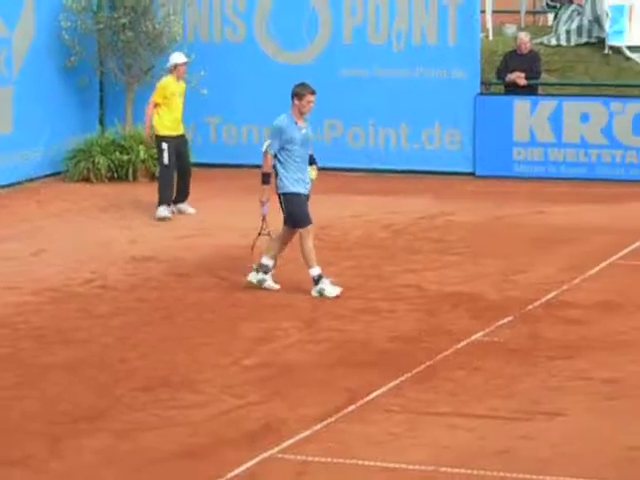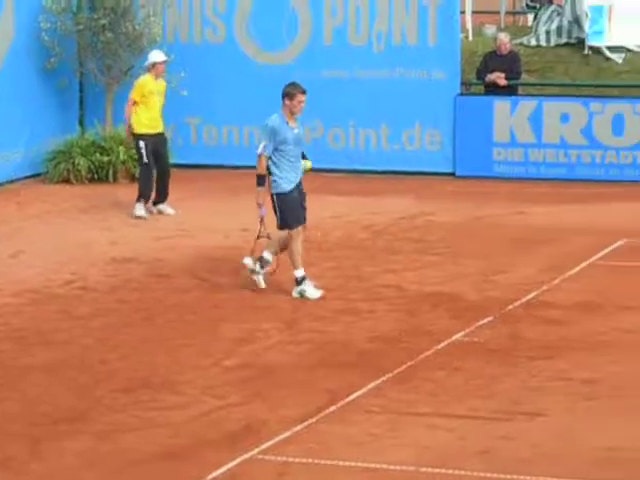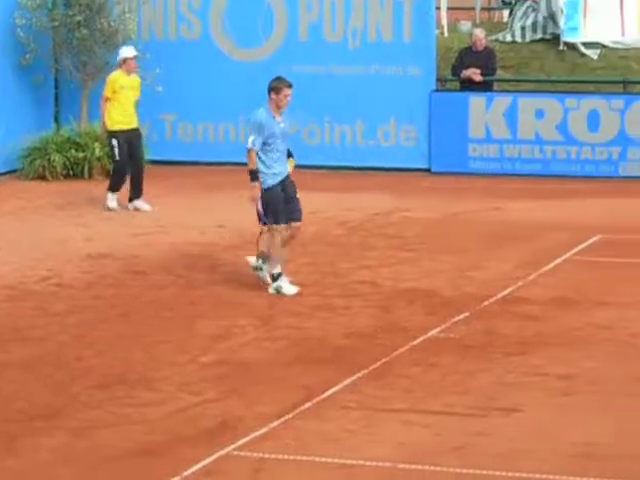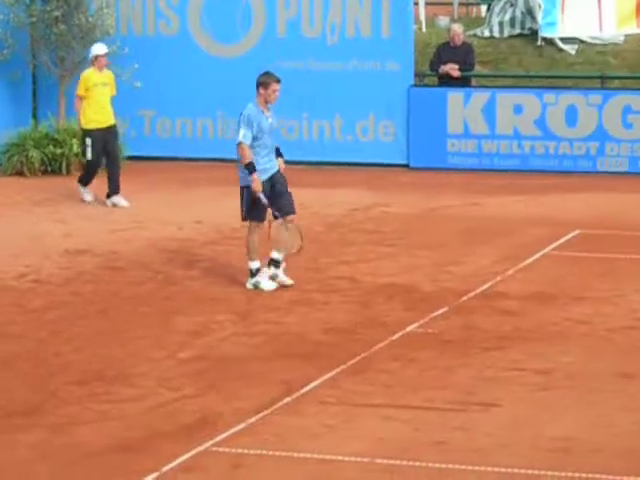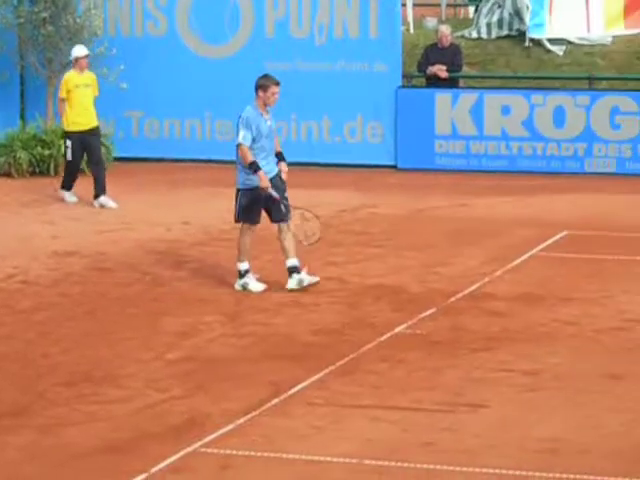
dt=0.1s
person 1, frame 1
left shoulder: (306, 123)
right shoulder: (281, 124)
right elbow: (268, 156)
left wrist: (312, 163)
right wrist: (265, 188)
left hip: (302, 186)
right hip: (289, 188)
left knee: (289, 231)
right knee: (306, 231)
left ankle: (260, 272)
right ankle: (318, 281)
person 1, frame 2
left shoulder: (296, 123)
right shoulder: (273, 125)
right elbow: (262, 158)
left wrist: (304, 159)
right wrist: (261, 190)
left hip: (297, 183)
right hip: (282, 187)
left knee: (294, 231)
right knee: (295, 232)
left ankle: (261, 262)
right ankle: (301, 282)
person 1, frame 3
left shoulder: (281, 117)
right shoulder: (260, 119)
right elbow: (252, 153)
left wrist: (289, 157)
right wrist: (255, 184)
left hip: (284, 178)
right hip: (267, 182)
left knee: (295, 224)
right knee: (273, 228)
left ankle: (262, 259)
right ankle: (274, 278)
person 1, frame 4
left shoulder: (269, 112)
right shoulder: (249, 114)
right elbow: (242, 147)
left wrist: (278, 156)
right wrist: (253, 175)
left hip: (273, 173)
right hip: (255, 178)
left knee: (289, 217)
right knee: (256, 225)
left ankle: (274, 267)
right ankle: (255, 274)
person 1, frame 5
left shoulder: (268, 115)
right shoulder: (247, 116)
right elbow: (242, 149)
left wrist: (281, 162)
right wrist: (258, 173)
left hip: (273, 179)
right hip: (251, 182)
left knee: (285, 224)
right knee: (248, 227)
left ankle: (295, 274)
right ankle: (243, 276)
person 2, frame 1
left shoulder: (182, 85)
right shoulder: (164, 83)
right elbow: (151, 106)
right wrist: (148, 128)
left hip: (179, 133)
right hip: (164, 134)
left knee: (185, 168)
right knee: (168, 169)
left ankle: (180, 202)
right ankle: (163, 207)
person 2, frame 2
left shoulder: (163, 84)
right shoulder: (142, 82)
right elbow: (130, 104)
right wrist: (128, 125)
left hip: (158, 132)
right hip: (142, 132)
left knee: (164, 168)
right knee: (147, 167)
left ankle: (160, 203)
right ankle: (141, 203)
person 2, frame 3
left shoulder: (136, 80)
right shoulder: (113, 78)
right elbow: (104, 101)
right wrist: (105, 122)
left hip: (132, 127)
right hip: (116, 128)
left knee: (137, 163)
right knee: (121, 163)
left ankle: (135, 199)
right ankle: (112, 193)
person 2, frame 4
left shoulder: (110, 76)
right shoulder: (86, 76)
right elbow: (79, 99)
right wrist: (82, 121)
left hip: (109, 124)
right hip: (91, 127)
left knee: (114, 160)
right knee: (94, 161)
left ankle: (113, 195)
right ankle: (83, 185)
person 2, frame 5
left shoulder: (92, 77)
right shoulder: (67, 78)
right elbow: (62, 102)
right wrist: (65, 121)
left hip: (91, 126)
right hip: (72, 128)
left knee: (97, 161)
right knee: (73, 163)
left ankle: (101, 197)
right ankle: (66, 190)
